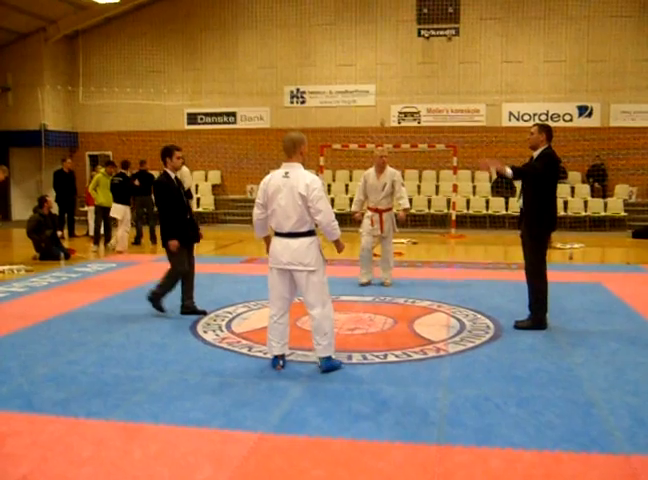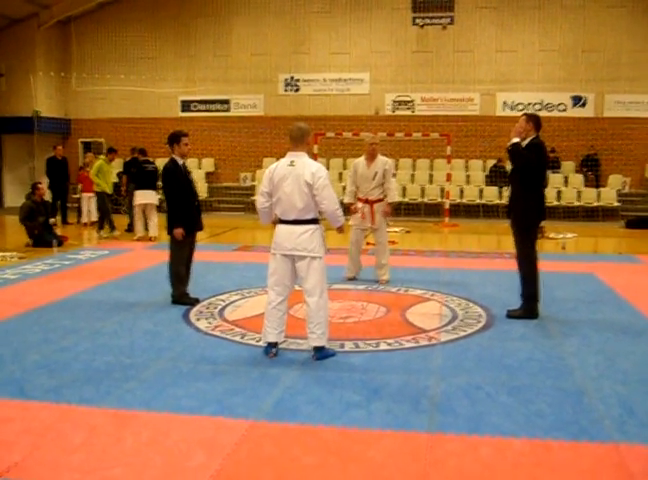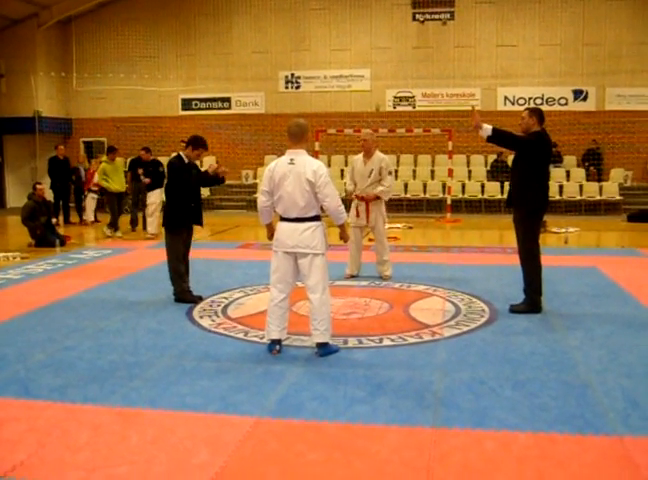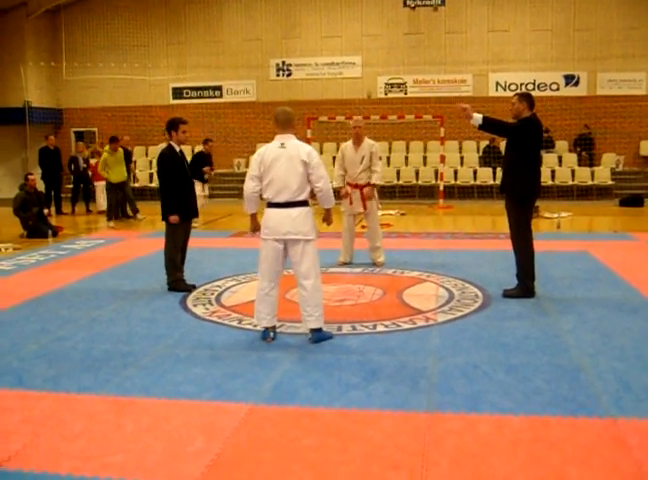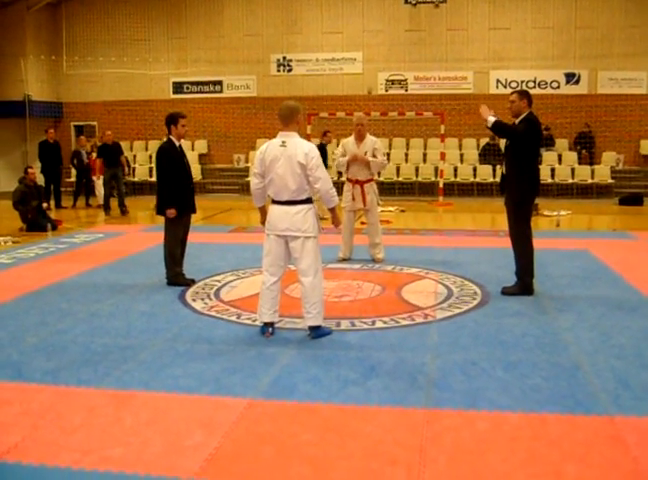
dt=1s
person 1, frame 1
left shoulder: (268, 180)
right shoulder: (310, 180)
left elbow: (259, 216)
right elbow: (324, 216)
left wrist: (266, 238)
right wrist: (337, 240)
left hip: (279, 247)
right hip: (305, 247)
left knee: (278, 305)
right knee: (319, 304)
left ankle: (277, 356)
right ankle: (325, 356)
person 1, frame 2
left shoulder: (273, 169)
right shoulder: (315, 169)
left elbow: (262, 203)
right elbow: (329, 205)
right wrist: (339, 224)
left hip: (283, 234)
right hip: (308, 235)
left knee: (277, 290)
right knee: (315, 292)
left ankle: (271, 343)
right ankle: (318, 346)
person 1, frame 3
left shoulder: (273, 167)
right shoulder: (316, 166)
left elbow: (264, 202)
right elbow: (331, 202)
left wrist: (269, 226)
right wrist: (342, 228)
left hip: (284, 232)
right hip: (310, 232)
left knee: (279, 288)
right knee: (317, 289)
left ankle: (274, 340)
right ankle: (322, 342)
person 1, frame 4
left shoulder: (262, 153)
right shoulder: (306, 151)
left elbow: (251, 190)
right elbow: (323, 186)
left wrist: (253, 219)
right wrist: (328, 213)
left hip: (273, 218)
right hip: (300, 217)
left knee: (268, 276)
right knee: (308, 275)
left ankle: (268, 328)
right ankle: (315, 328)
person 1, frame 5
left shoulder: (265, 149)
right shoulder: (307, 148)
left elbow: (257, 186)
right elbow: (323, 185)
left wrist: (262, 211)
right wrist: (334, 212)
left hip: (276, 215)
right hip: (302, 215)
left knee: (271, 271)
right knee: (309, 272)
left ankle: (267, 323)
right ankle: (314, 325)
person 2, frame 1
left shoulder: (548, 157)
right shoulder: (538, 157)
left elbow: (533, 174)
right elbow: (522, 171)
left wrist: (506, 170)
right wrist: (498, 167)
left hip: (539, 222)
right hip: (534, 220)
left knee: (536, 269)
right knee: (534, 269)
left ankle: (538, 317)
right ankle: (537, 315)
person 2, frame 2
left shoulder: (536, 146)
right shoulder: (530, 146)
left elbow: (522, 164)
right elbow: (517, 163)
left wrist: (515, 140)
right wrist: (514, 143)
left hip: (528, 210)
right hip: (523, 209)
left knee: (526, 258)
right knee: (525, 257)
left ankle: (530, 307)
right ankle: (529, 304)
person 2, frame 3
left shoulder: (539, 139)
right shoulder: (534, 140)
left elbow: (514, 141)
right elbow: (514, 143)
left wrist: (483, 128)
right wrist: (483, 128)
left hip: (530, 203)
right hip: (527, 202)
left knee: (529, 251)
right knee: (528, 251)
left ankle: (533, 301)
right ankle: (533, 299)
person 2, frame 4
left shoulder: (530, 124)
right shoulder: (525, 125)
left elbow: (506, 128)
right elbow: (505, 130)
left wrist: (474, 117)
right wrist: (474, 117)
left hip: (523, 189)
right hip: (519, 188)
left knee: (521, 237)
right knee: (521, 236)
left ankle: (526, 286)
right ankle: (525, 284)
person 2, frame 5
left shoulder: (530, 122)
right shoulder: (521, 123)
left elbow: (511, 132)
left wrist: (489, 118)
right wrist: (489, 118)
left hip: (522, 187)
right hip: (516, 186)
left knee: (520, 235)
right knee: (519, 234)
left ankle: (524, 283)
right ankle: (524, 281)
person 3, frame 1
left shoulder: (176, 180)
right shoulder: (161, 182)
right elbow: (164, 212)
left wrist: (196, 228)
right wrist: (170, 237)
left hip: (186, 232)
right hip: (174, 234)
left knee: (189, 270)
right knee: (180, 268)
left ankle: (188, 305)
right ankle: (156, 295)
person 3, frame 2
left shoulder: (182, 167)
right shoulder: (170, 169)
right elbow: (171, 200)
left wrist: (195, 220)
right wrist: (176, 225)
left hip: (189, 222)
right hip: (180, 223)
left knee: (186, 260)
right knee: (178, 260)
left ankle: (182, 292)
right ankle: (178, 294)
person 3, frame 3
left shoulder: (191, 165)
right shoulder: (174, 164)
left elbow: (202, 181)
right elbow: (187, 183)
left wrist: (218, 175)
right wrist: (208, 173)
left hip: (187, 217)
right hip: (176, 218)
left knee: (183, 256)
right knee: (176, 256)
left ankle: (183, 290)
right ankle: (181, 292)
person 3, frame 4
left shoulder: (179, 154)
right shoulder: (166, 155)
right elbow: (166, 186)
left wrist: (190, 208)
right wrist: (171, 211)
left hip: (185, 209)
right hip: (176, 211)
left knee: (182, 247)
right knee: (174, 247)
left ankle: (178, 279)
right ankle: (174, 281)
person 3, frame 5
left shoulder: (178, 148)
right shoulder: (165, 149)
right elbow: (165, 180)
left wrist: (188, 202)
right wrist: (169, 205)
left hip: (183, 203)
right hip: (174, 204)
left knee: (181, 240)
right knee: (173, 240)
left ankle: (178, 273)
right ankle: (173, 275)
person 4, frame 1
left shoulder: (394, 174)
right shoulder: (367, 174)
left elbow: (401, 193)
right elbow: (360, 194)
left wrist: (403, 209)
right wrist: (357, 211)
left hip: (386, 215)
right hip: (370, 215)
left knee: (387, 249)
right knee: (365, 246)
left ankle: (386, 278)
right ankle: (365, 277)
person 4, frame 2
left shoulder: (386, 162)
right shoulder: (357, 163)
left elbow: (390, 185)
right elbow: (351, 185)
left wrist: (389, 204)
right wrist: (351, 203)
left hip: (378, 206)
right hip: (361, 206)
left knee: (381, 242)
right knee: (355, 240)
left ankle: (382, 275)
right ankle: (352, 272)
person 4, frame 3
left shoulder: (382, 159)
right shoulder: (356, 160)
left elbow: (387, 182)
right elbow: (351, 179)
left wrist: (375, 194)
right wrist: (350, 190)
left hip: (375, 203)
right hip: (358, 203)
left knee: (380, 238)
right knee: (355, 238)
left ankle: (385, 270)
right ankle: (352, 270)
person 4, frame 4
left shoulder: (372, 146)
right shoulder: (344, 147)
left elbow: (377, 169)
right elbow: (339, 169)
left wrist: (371, 187)
right wrist: (341, 187)
left hip: (367, 190)
right hip: (350, 191)
left knee: (373, 225)
right knee: (348, 226)
left ankle: (378, 257)
right ankle: (346, 257)
person 4, frame 5
left shoulder: (374, 142)
right shoulder: (345, 143)
left elbow: (382, 163)
right elbow: (337, 162)
left wrist: (367, 160)
right wrist: (349, 159)
left hip: (368, 187)
right hip: (350, 187)
left knee: (373, 221)
right knee: (347, 221)
left ankle: (377, 253)
right ankle: (345, 253)
